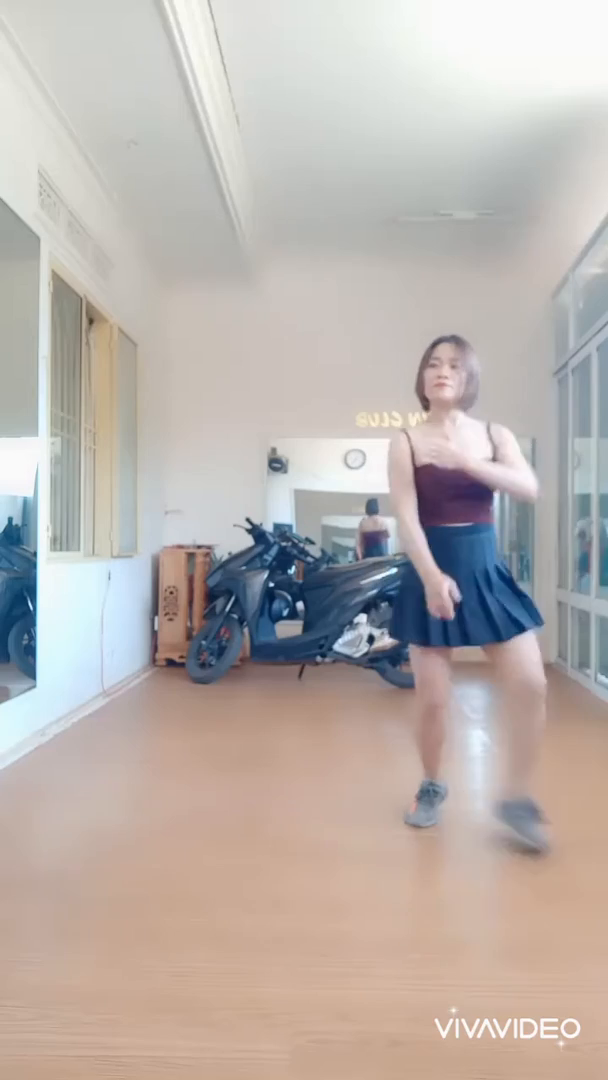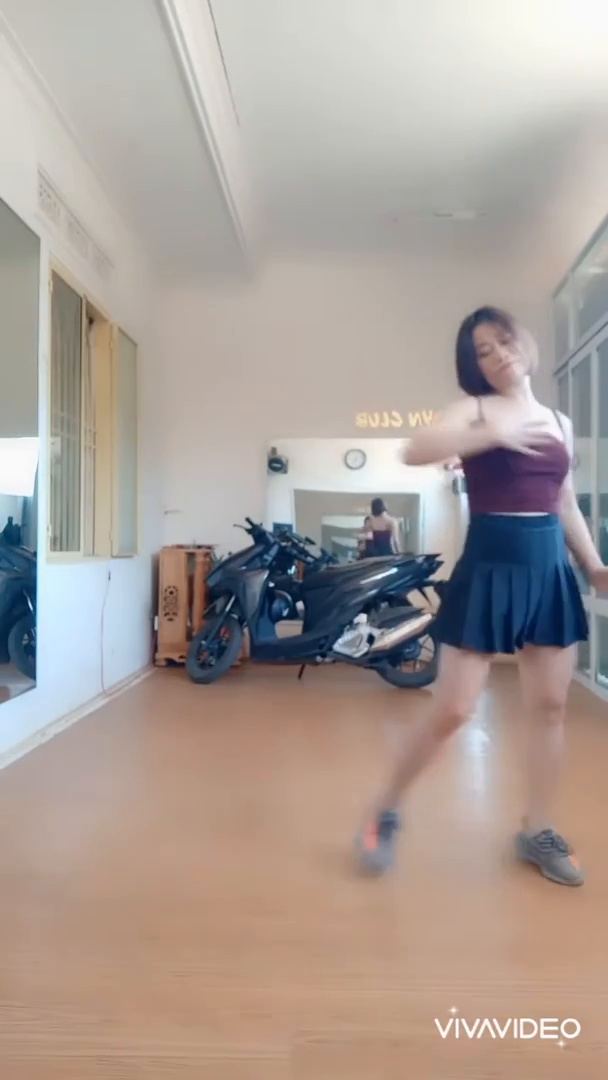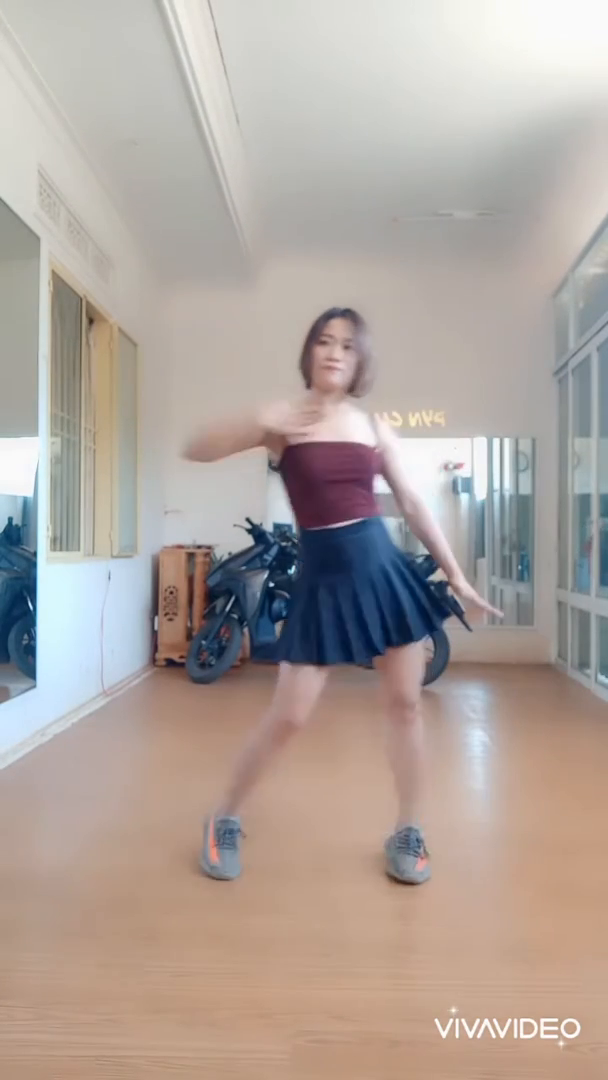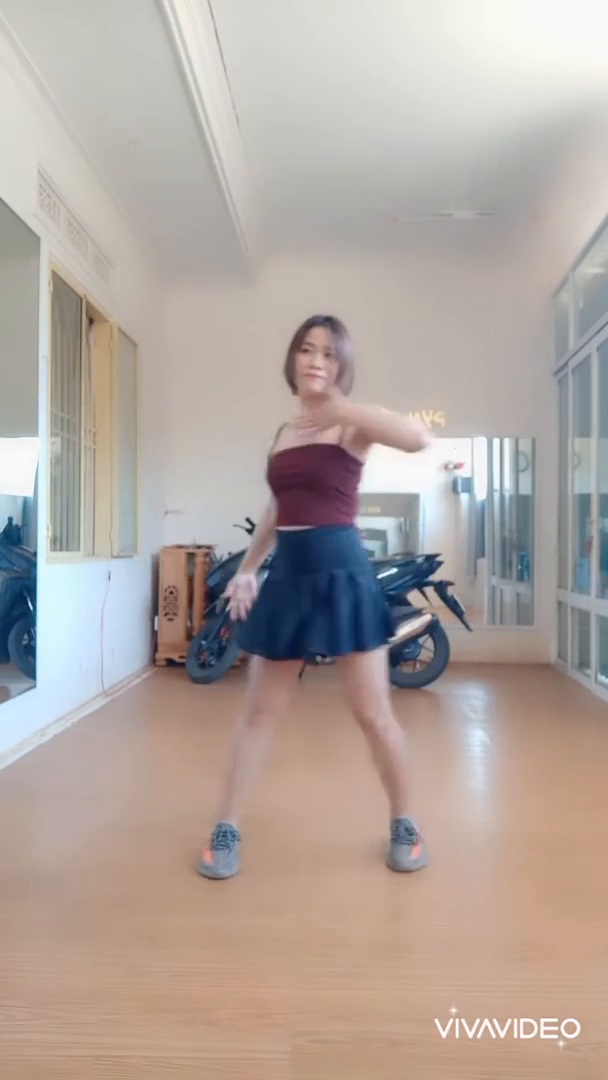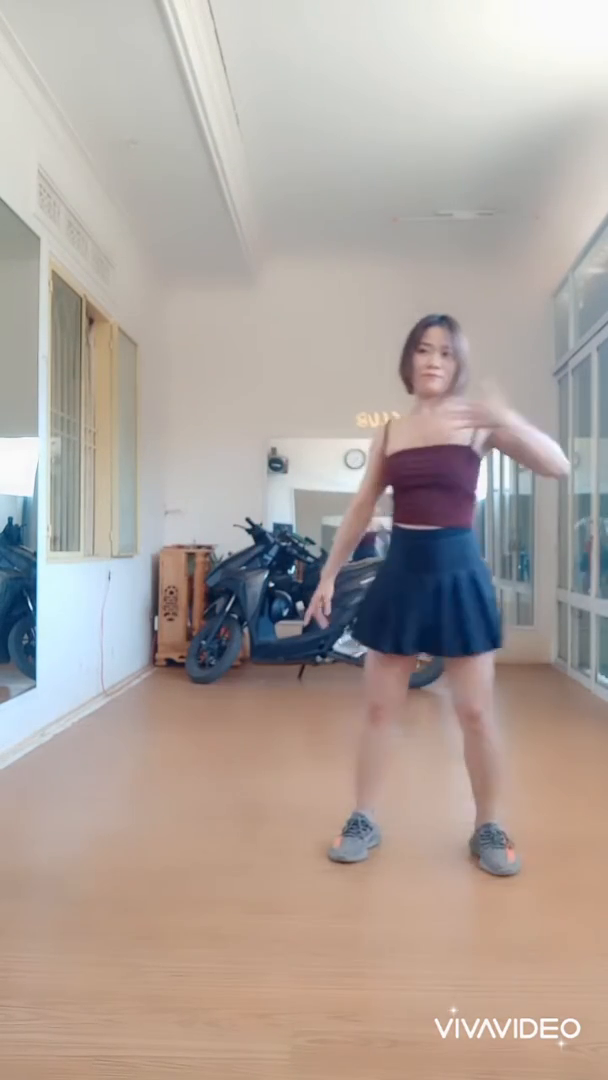
dt=1s
person 1, frame 1
left shoulder: (492, 436)
right shoulder: (407, 441)
left elbow: (530, 488)
right elbow: (407, 519)
left wrist: (473, 465)
right wrist: (432, 575)
left hip: (486, 571)
right hip: (430, 576)
left knee: (531, 685)
right knee: (434, 702)
left ankle: (517, 799)
right ankle: (432, 787)
person 1, frame 2
left shoulder: (559, 423)
right shoulder: (476, 410)
right elbow: (415, 452)
right wrist: (487, 433)
left hip: (549, 572)
right hip: (489, 570)
left knee: (549, 708)
right knee: (450, 712)
left ankle: (536, 833)
right ankle: (385, 812)
person 1, frame 3
left shoulder: (375, 429)
right shoulder: (281, 418)
left elbow: (411, 503)
right elbow: (196, 451)
left wrist: (455, 573)
right wrist: (264, 427)
left hip: (382, 570)
right hip: (322, 578)
left knee: (404, 705)
right knee: (287, 719)
left ankle: (406, 832)
right ankle: (223, 820)
person 1, frame 4
left shoulder: (349, 424)
right shoulder: (285, 432)
left elbow: (417, 437)
left wrist: (345, 410)
right wrist: (245, 570)
left hip: (342, 575)
right hip: (289, 579)
left knee: (372, 714)
right knee: (259, 710)
left ankle: (404, 823)
right ankle: (228, 829)
person 1, frame 5
left shoulder: (480, 422)
right shoulder: (390, 433)
left elbow: (557, 466)
right elbow: (361, 510)
left wrist: (510, 422)
right wrist: (327, 577)
left hip: (459, 575)
right hip: (401, 574)
left knee: (476, 714)
right knee: (379, 705)
left ankle: (488, 828)
right ankle: (362, 821)
